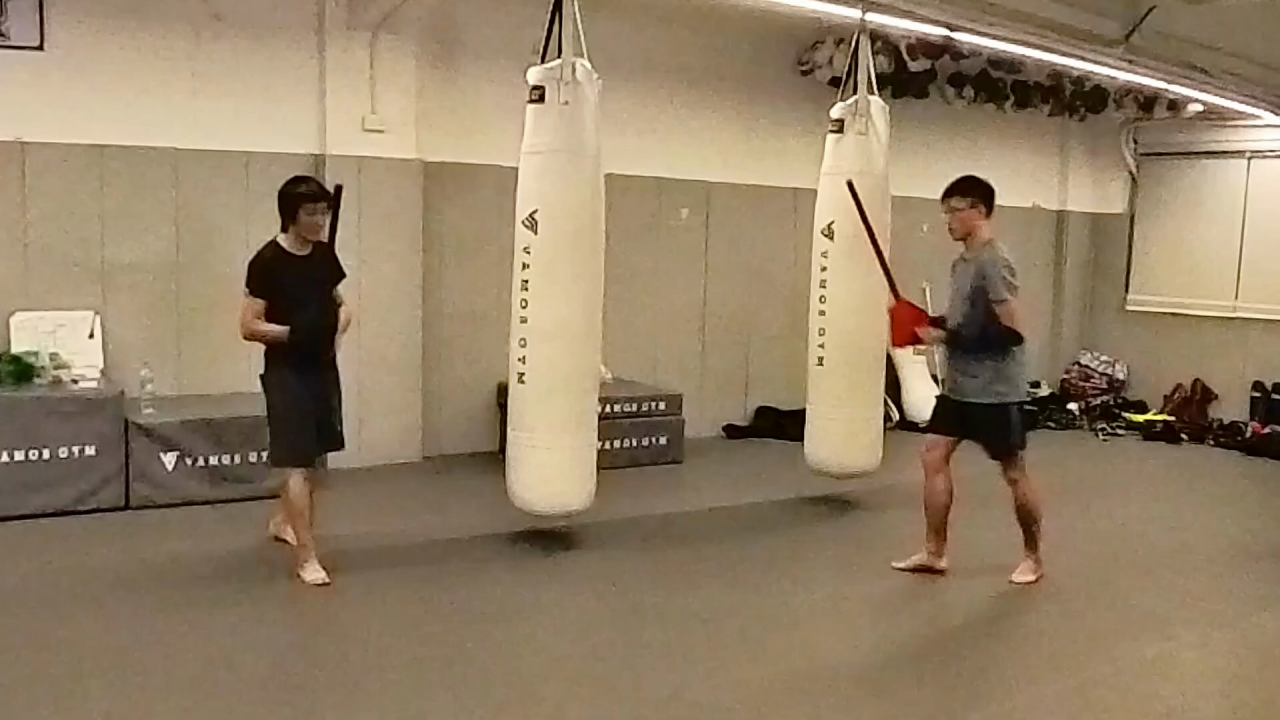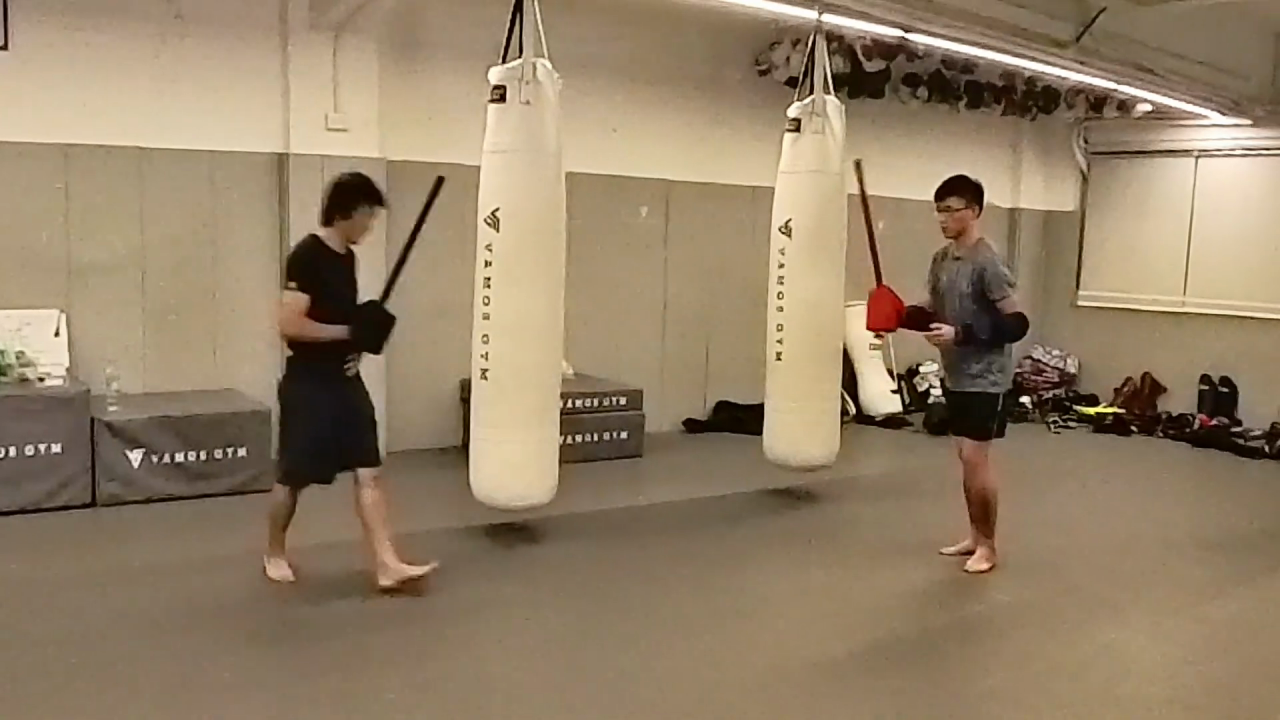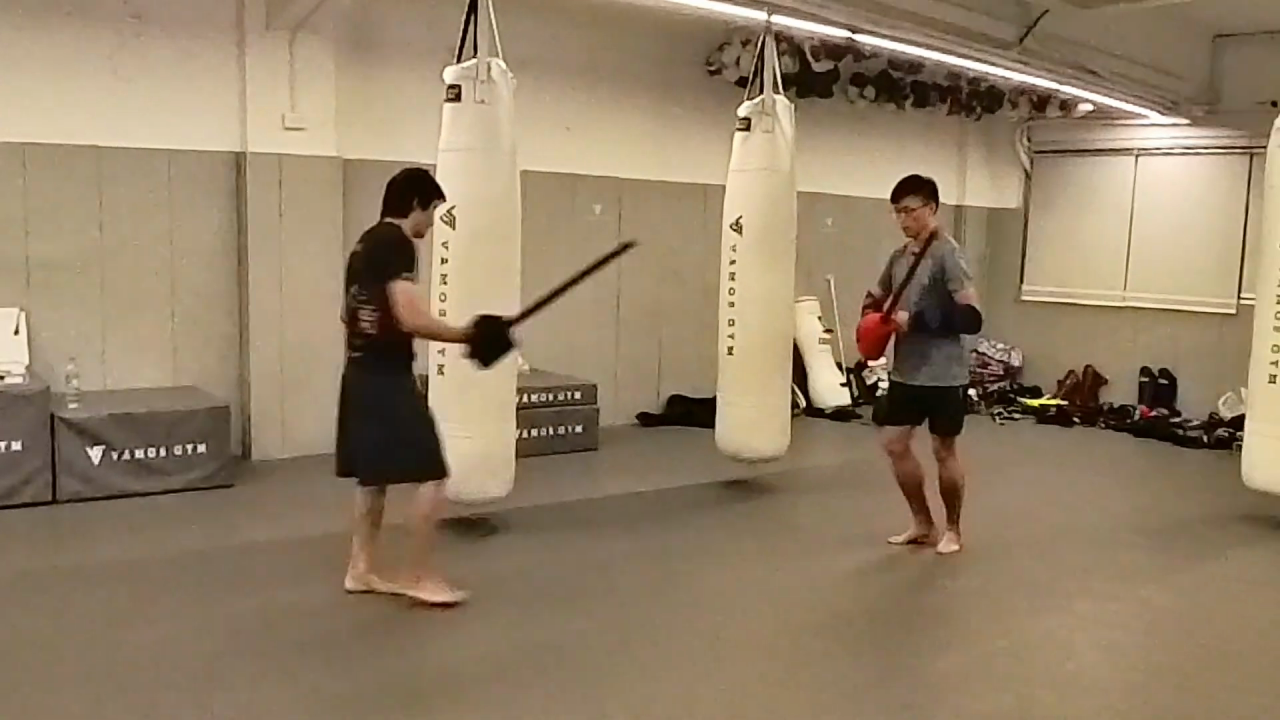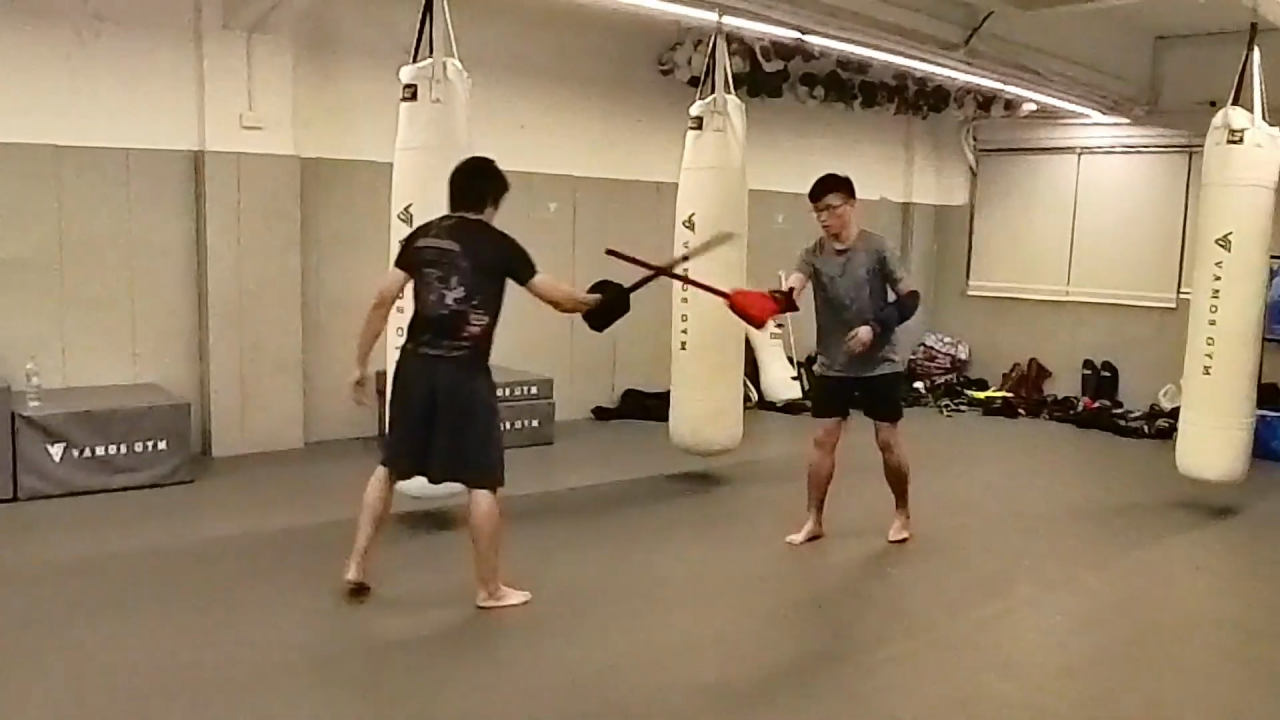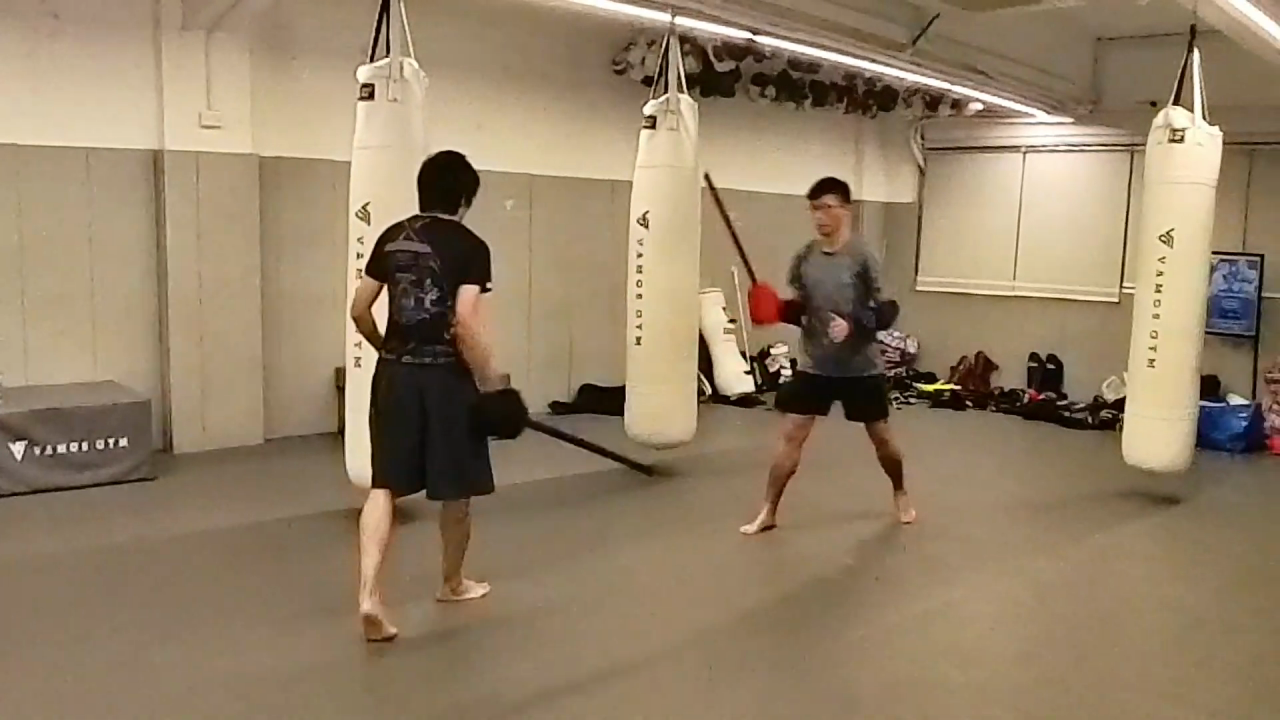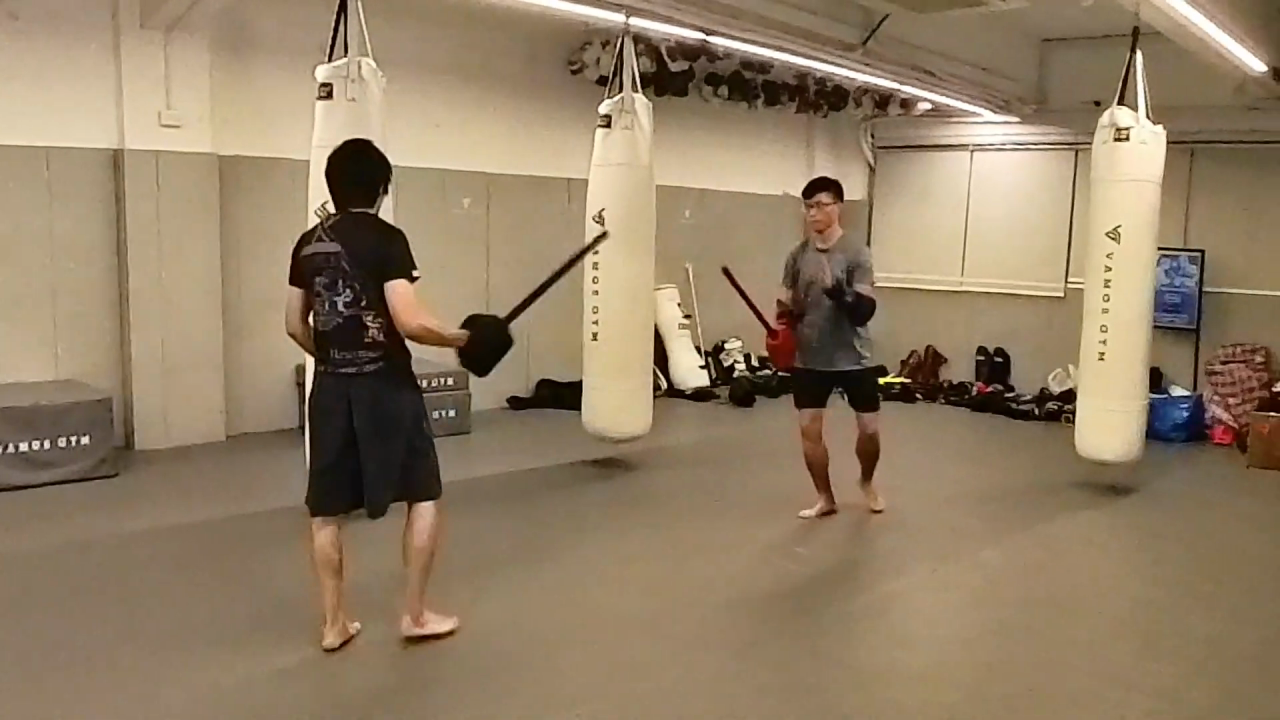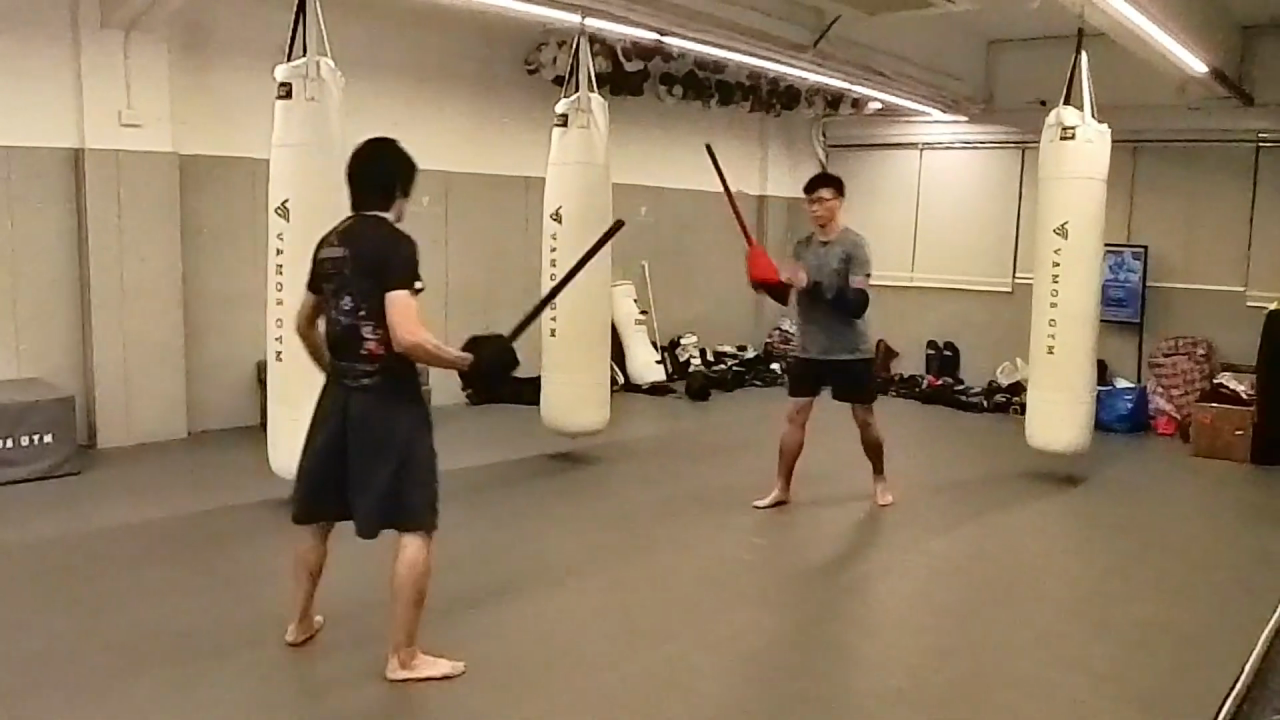
dt=0.5s
person 1, frame 1
left shoulder: (326, 255)
right shoulder: (267, 261)
left elbow: (340, 306)
right elbow: (248, 325)
left wrist: (337, 326)
right wrist: (290, 332)
left hip: (322, 369)
right hip: (286, 371)
left knee: (313, 459)
right knee: (298, 465)
left ankle: (282, 519)
right ankle: (307, 558)
person 1, frame 2
left shoulder: (346, 256)
right shoulder: (307, 256)
right elbow: (290, 326)
left wrist: (363, 336)
right wrist: (349, 332)
left hip: (345, 380)
right hip: (309, 383)
left knee: (368, 473)
right knee: (294, 478)
left ankle: (387, 565)
right ankle: (275, 553)
person 1, frame 3
left shoulder: (369, 242)
right shoulder: (395, 246)
right elbow: (410, 319)
right wrist: (467, 334)
left hip: (360, 372)
right hip: (385, 375)
left knee: (373, 477)
right knee: (428, 476)
left ankle: (361, 570)
right ankle: (420, 576)
person 1, frame 4
left shoulder: (421, 237)
right shoulder: (499, 246)
left elbow: (383, 301)
right elbow: (558, 298)
left wrist: (360, 362)
right wrist: (597, 300)
left hip: (416, 366)
right hip: (464, 373)
left knee: (391, 466)
right knee: (482, 483)
left ankle: (357, 564)
right ankle: (489, 588)
person 1, frame 5
left shoulder: (392, 238)
right shoulder: (470, 247)
left elbow: (360, 309)
right elbow: (467, 327)
right wrist: (491, 386)
left hip: (394, 375)
right hip: (446, 377)
left knee: (384, 487)
right knee: (458, 489)
left ankle: (370, 596)
right ankle: (453, 582)
person 1, frame 6
left shoulder: (308, 244)
right shoulder: (387, 239)
left elbow: (295, 325)
right elbow: (409, 322)
right wrist: (462, 338)
left hip: (330, 387)
right hip: (385, 384)
left knee: (327, 510)
right knee: (423, 495)
left ankle: (334, 623)
right ankle: (415, 614)
person 1, frame 7
left shoulder: (330, 244)
right shoulder: (395, 245)
left elbow: (305, 326)
right elbow: (407, 337)
right wrist: (464, 360)
left hip: (340, 394)
right hip: (389, 399)
left knee: (317, 513)
right knee: (413, 528)
left ankle: (301, 621)
right ankle: (404, 656)
person 2, frame 1
left shoulder: (994, 264)
right shoulder: (961, 262)
left elbow: (1010, 332)
left wrist: (946, 338)
right wrist: (933, 327)
left hip: (995, 390)
right hip: (959, 386)
left knee: (1013, 473)
right knee: (933, 459)
left ankle: (1033, 558)
right ankle: (933, 552)
person 2, frame 2
left shoulder: (988, 262)
right shoulder: (941, 259)
left elbow: (1017, 324)
left wrist: (961, 335)
right wrist: (902, 315)
left hip: (985, 378)
right hip: (956, 377)
left knee: (977, 459)
right knee: (966, 458)
left ankle: (987, 545)
right ankle: (976, 536)
person 2, frame 3
left shoulder: (948, 256)
right shoulder: (898, 257)
left elbow: (971, 317)
right elbow: (875, 299)
left wrist: (916, 321)
left hip: (942, 374)
right hip: (905, 371)
left knee: (944, 453)
right knee: (895, 446)
left ankle: (953, 529)
right ankle: (922, 524)
person 2, frame 4
left shoulder: (876, 250)
right shoulder: (813, 254)
left elbow: (908, 299)
right elbow: (793, 287)
left wrist: (874, 327)
left hip: (879, 364)
right hip: (833, 367)
left knee: (888, 442)
right knee: (823, 441)
left ankle: (902, 514)
right ankle: (814, 521)
person 2, frame 5
left shoulder: (865, 257)
right shoulder: (805, 258)
left elbow: (889, 311)
right elbow: (797, 309)
left wrist: (855, 326)
right wrist: (774, 307)
left hip: (863, 367)
right hip: (816, 366)
left knee: (881, 437)
right knee: (792, 436)
left ankle: (901, 495)
right ankle: (767, 512)
person 2, frame 6
left shoulder: (856, 253)
right shoulder: (798, 255)
left elbow: (865, 310)
right elbow: (787, 304)
left wrist: (834, 288)
left hip: (853, 360)
right hip: (809, 360)
left knee: (869, 429)
right knee: (809, 430)
left ankle: (867, 483)
right ankle: (826, 499)
person 2, frame 7
left shoulder: (855, 245)
right shoulder: (803, 246)
left elbow: (856, 303)
right elbow: (788, 291)
left wrist: (812, 286)
left hip: (851, 352)
right hip: (809, 349)
left knee: (864, 420)
right knee: (795, 417)
left ankle: (880, 480)
right ankle: (782, 488)
